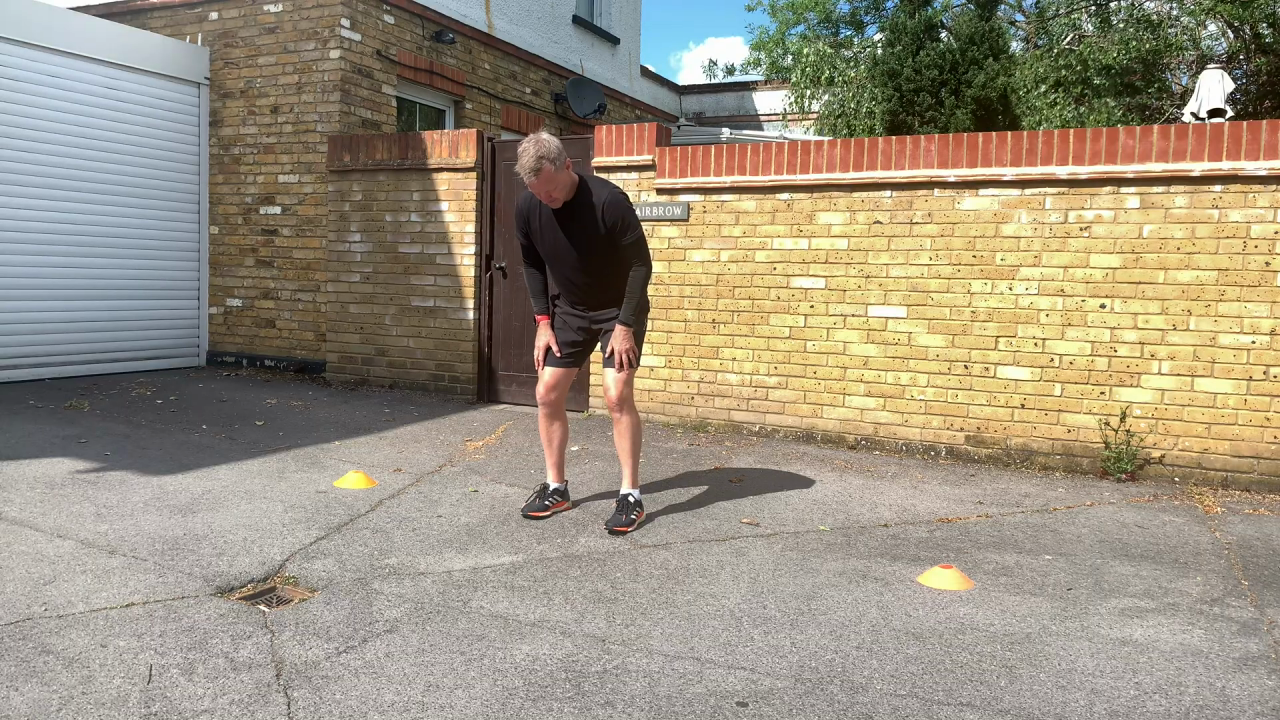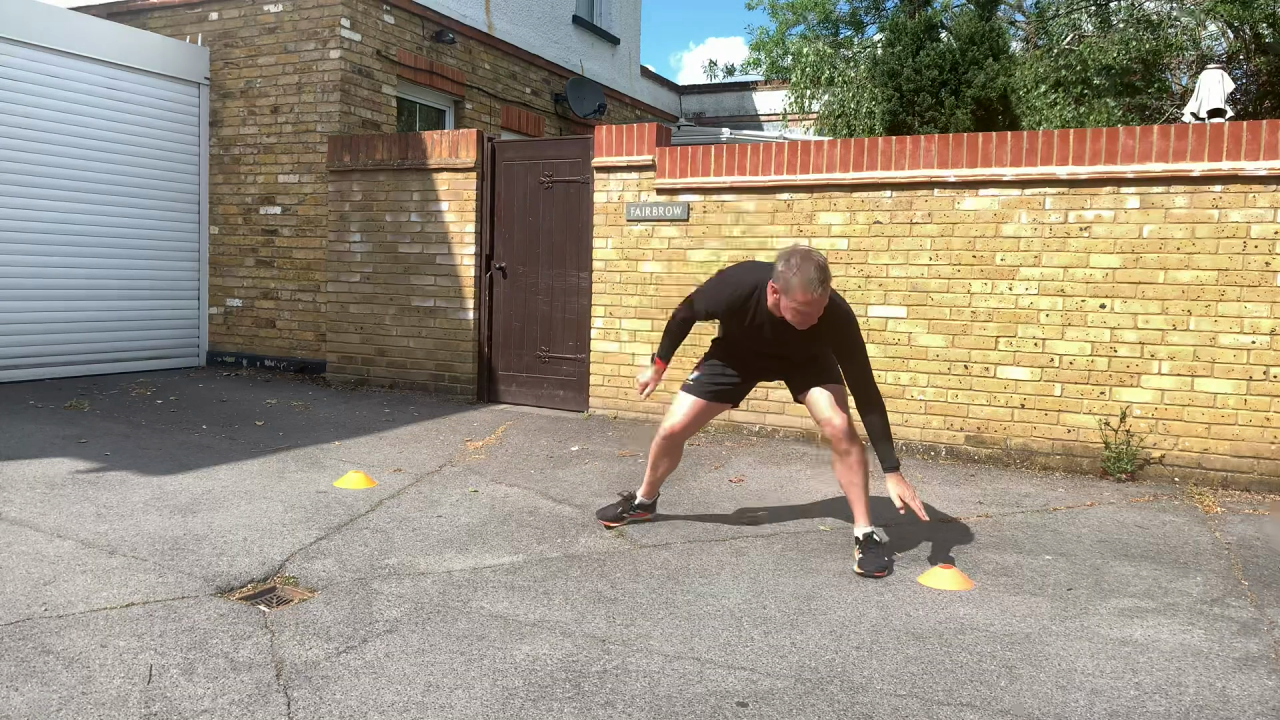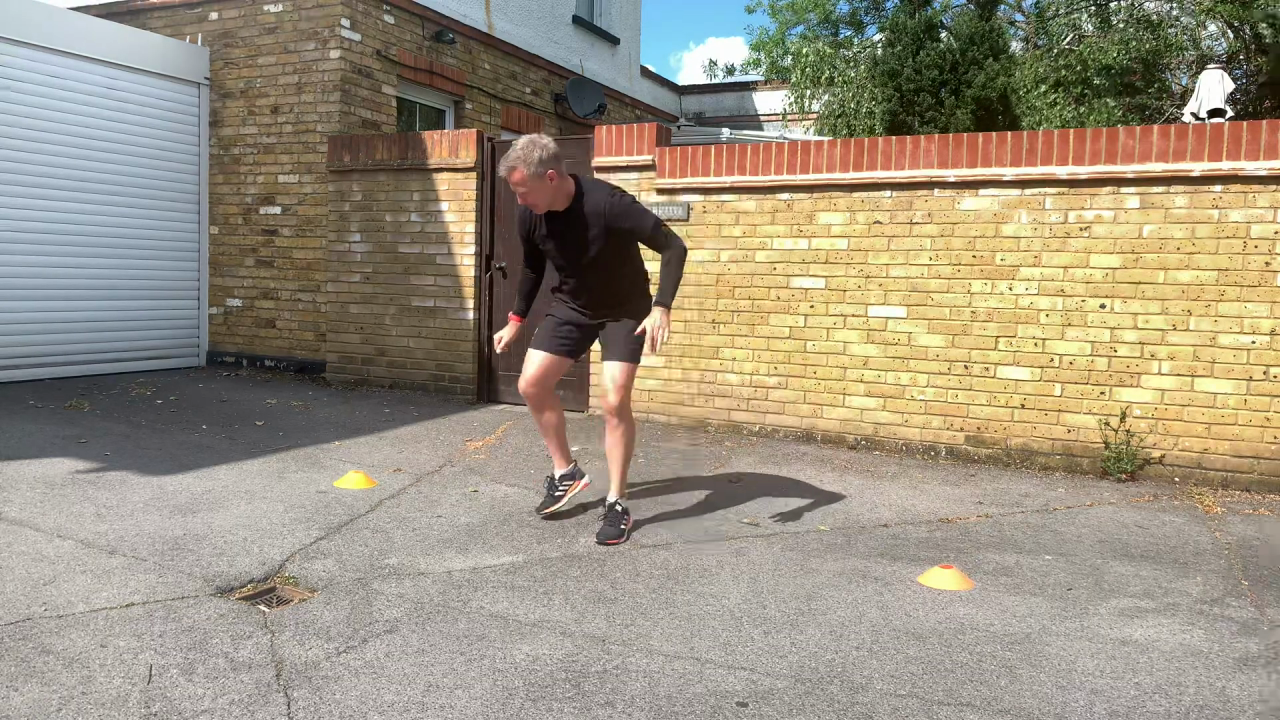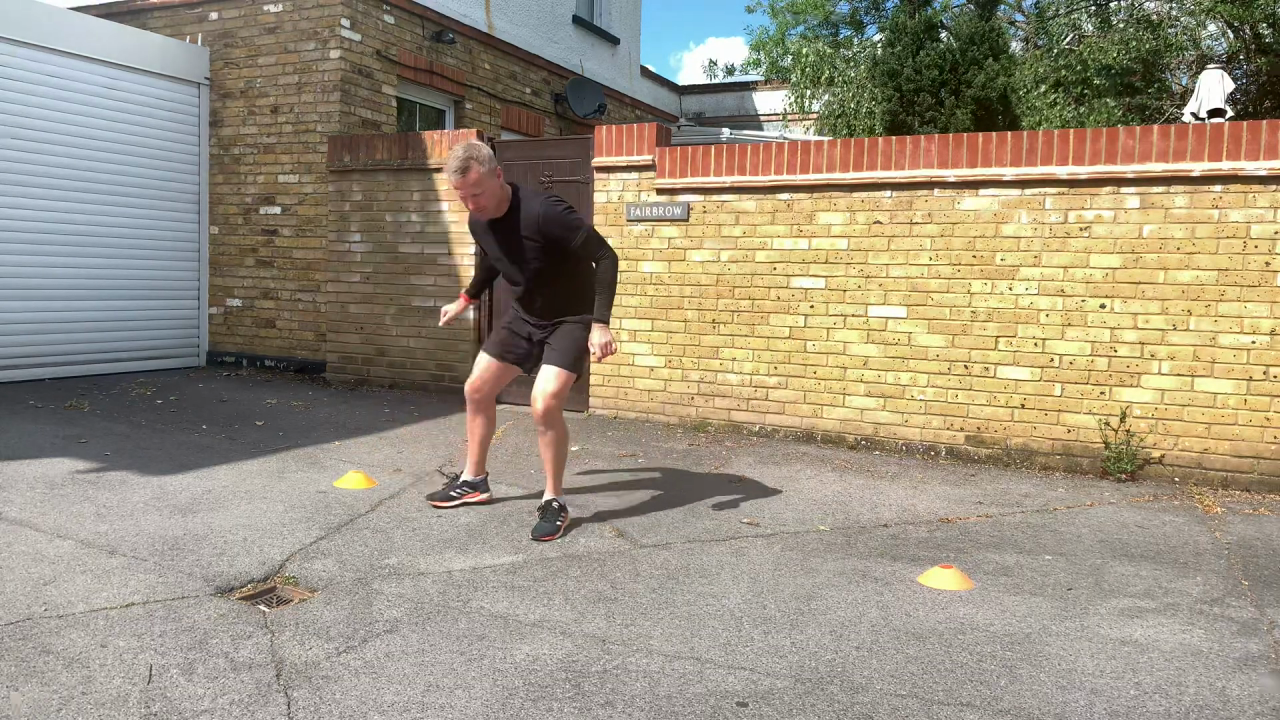
dt=1s
person 1, frame 1
left shoulder: (608, 201)
right shoulder: (527, 208)
left elbow: (641, 264)
right elbow: (533, 265)
left wrist: (625, 325)
right wrist: (543, 322)
left hip: (618, 310)
right hip: (570, 310)
left knee: (617, 395)
right knee: (547, 394)
left ankle: (631, 496)
right ankle: (556, 487)
person 1, frame 2
left shoulder: (836, 317)
right shoulder: (735, 289)
left elbow: (865, 392)
right elbow: (686, 313)
left wrist: (892, 473)
right wrist: (658, 365)
left hip: (804, 362)
right hip: (737, 357)
left knee: (839, 427)
right knee: (672, 429)
left ankle: (866, 535)
right ankle: (643, 501)
person 1, frame 3
left shoulder: (609, 204)
right shoulder: (530, 216)
left elbow: (674, 248)
right elbow: (533, 267)
left wrist: (661, 307)
right wrist: (516, 321)
left hip: (625, 310)
right hip: (571, 306)
left knee: (614, 401)
right knee: (531, 384)
left ankle: (616, 504)
right ankle: (566, 473)
person 1, frame 4
left shoulder: (545, 212)
right shoulder: (479, 221)
left elbow: (604, 257)
left wrist: (600, 323)
right wrist: (465, 299)
left hip: (573, 316)
right hip: (526, 315)
left knee: (544, 404)
right knee: (476, 390)
left ankle: (554, 501)
right ankle: (473, 479)
